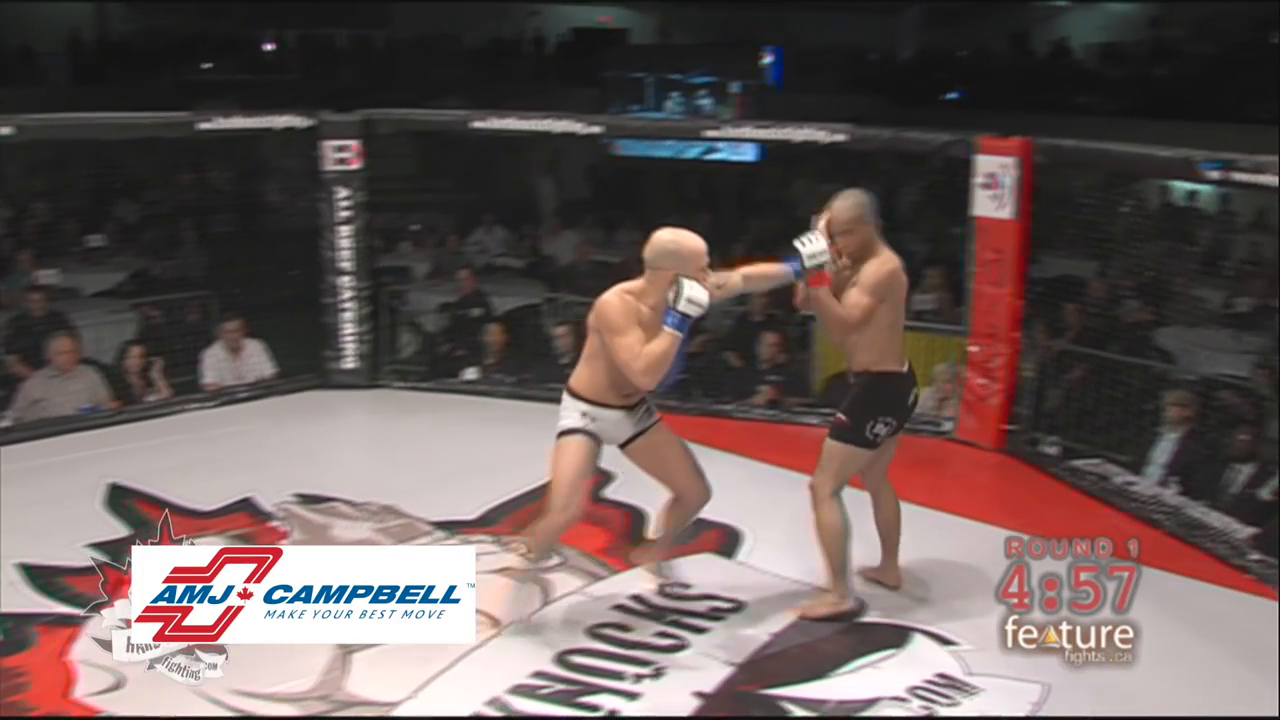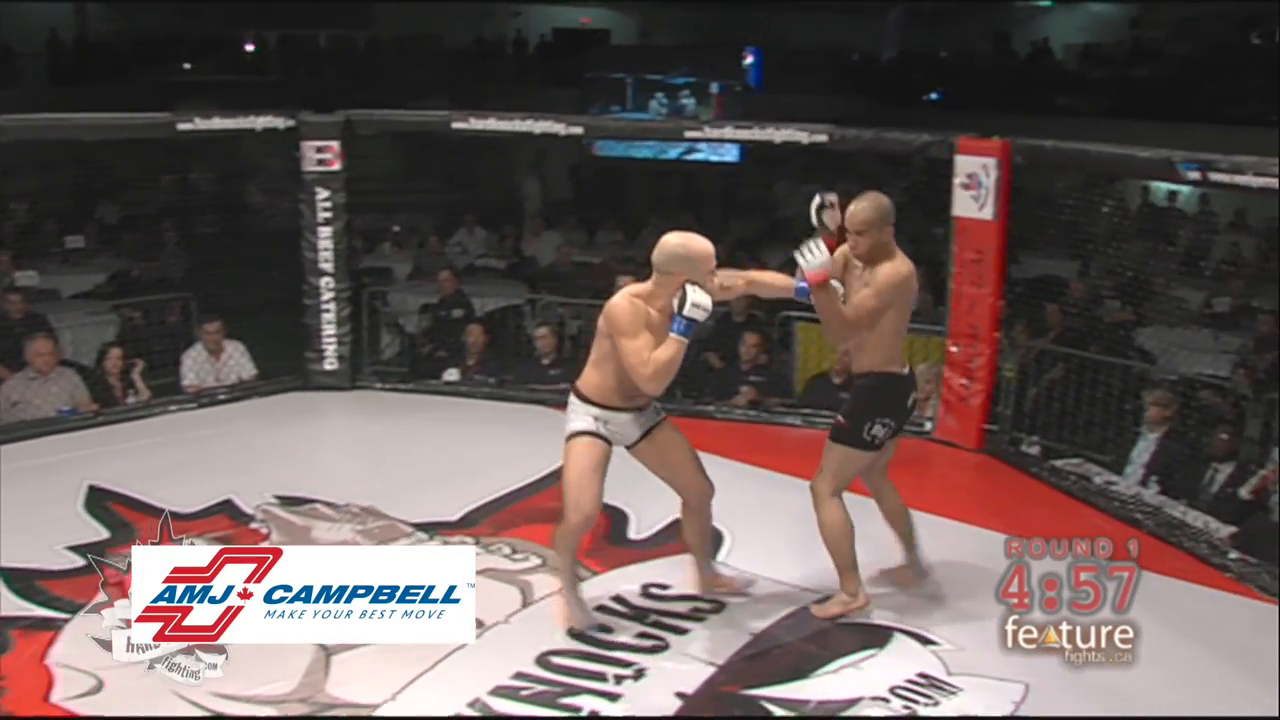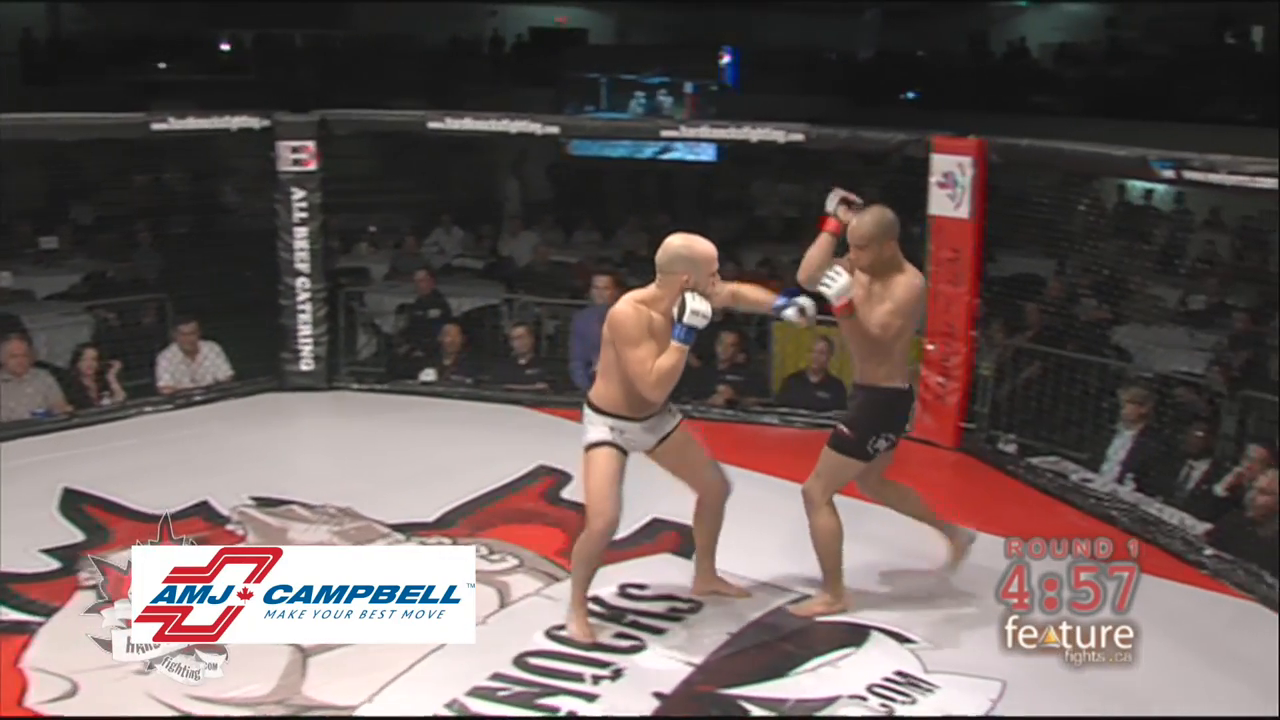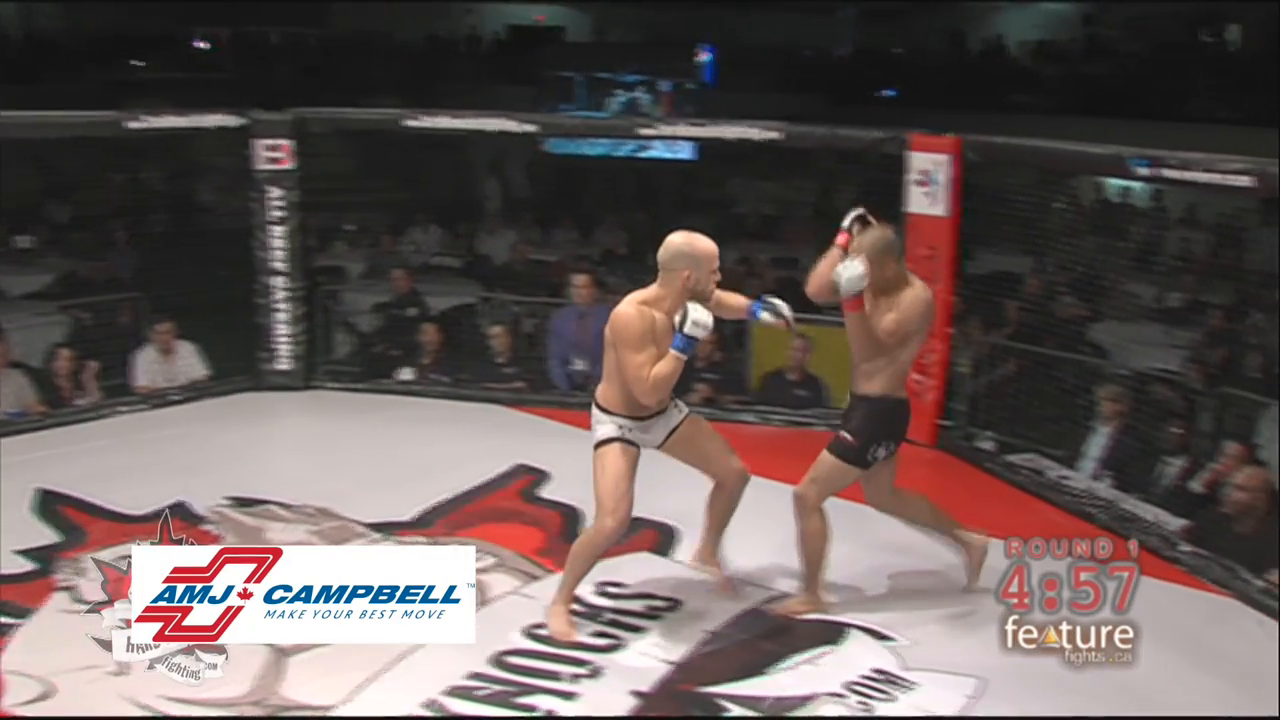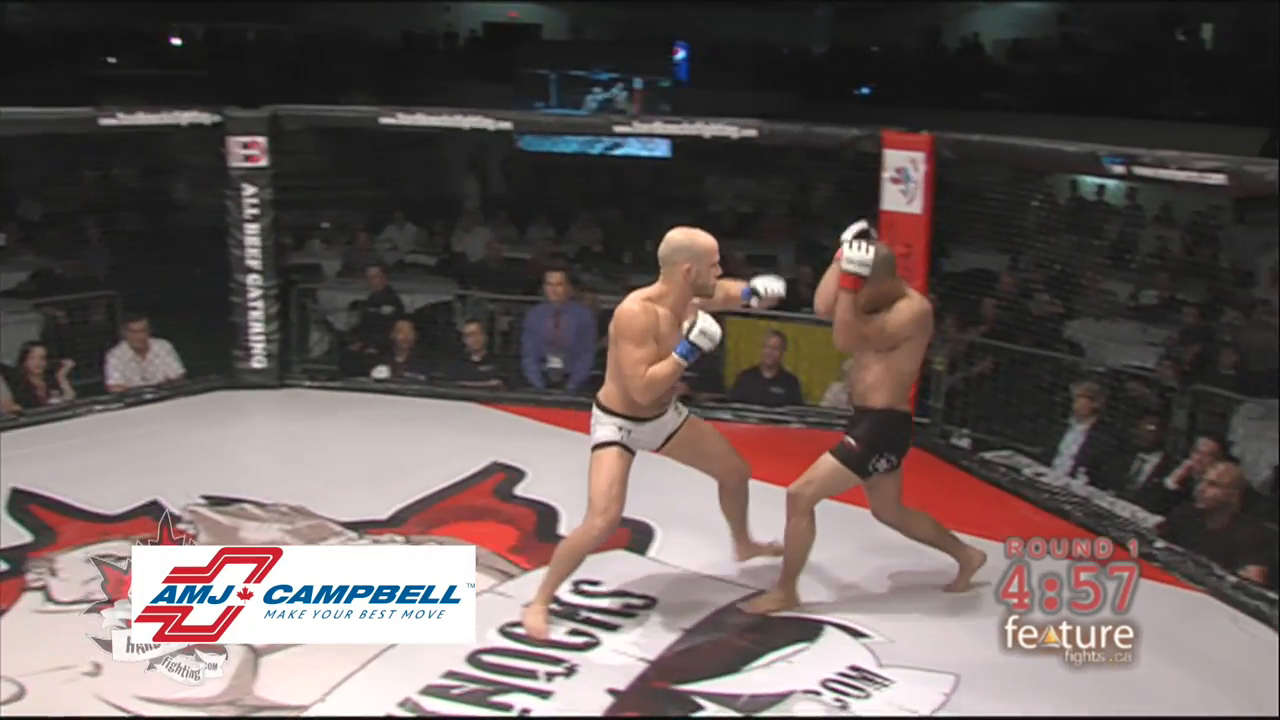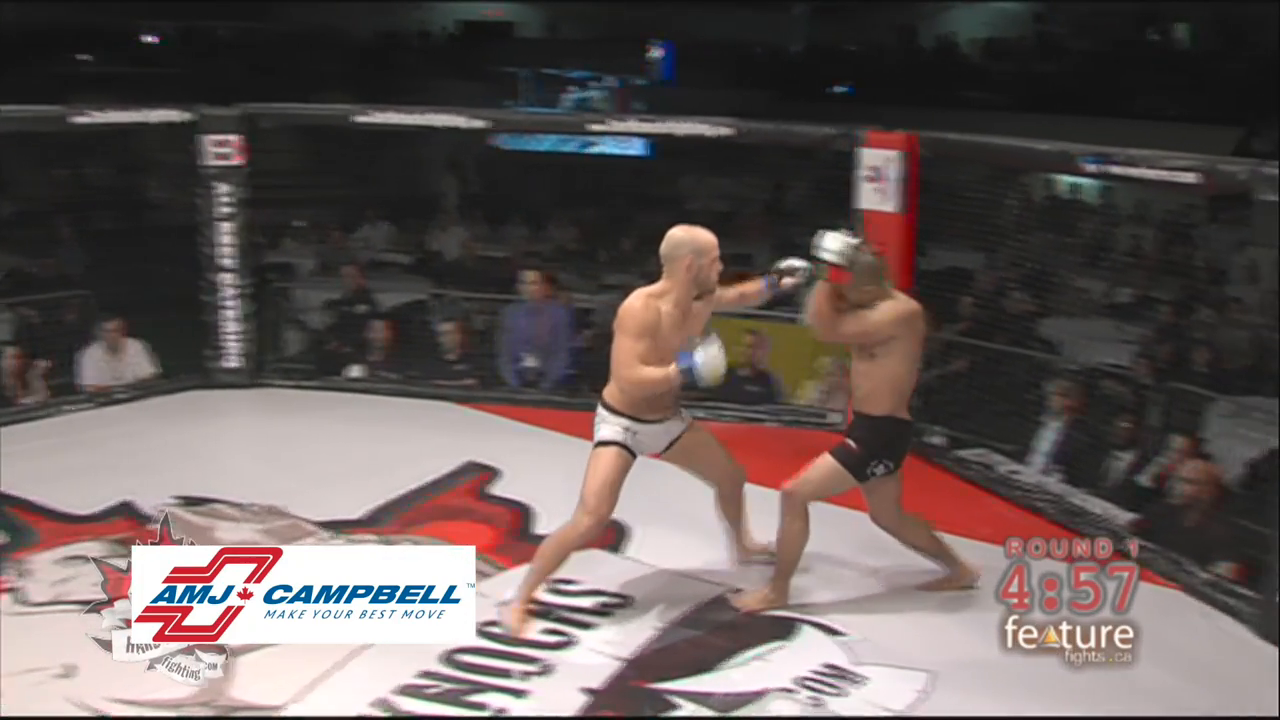
dt=0.2s
person 1, frame 1
left shoulder: (882, 269)
right shoulder: (849, 260)
left elbow: (839, 328)
right elbow: (803, 301)
left wrist: (818, 272)
left hip: (879, 389)
right hip: (890, 384)
left knee: (824, 486)
right knee: (874, 480)
left ankle: (840, 594)
right ankle: (889, 568)
person 1, frame 2
left shoulder: (896, 272)
right shoulder: (855, 254)
left elbow: (843, 327)
right elbow: (803, 278)
left wrist: (820, 283)
right wrist: (823, 228)
left hip: (879, 390)
right hip: (887, 386)
left knee: (824, 489)
right knee: (874, 479)
left ankle: (851, 593)
right ankle: (912, 561)
person 1, frame 3
left shoulder: (907, 286)
right shoulder: (861, 267)
left elbow: (869, 348)
right elbow: (806, 277)
left wrist: (842, 306)
right wrist: (833, 225)
left hip: (880, 401)
right hip: (873, 396)
left knee: (815, 493)
right knee: (872, 484)
left ankle: (832, 595)
right ankle: (954, 533)
person 1, frame 4
left shoulder: (916, 298)
right shoulder: (869, 282)
left elbow: (867, 351)
right elbow: (816, 291)
left wrist: (852, 301)
right wrist: (844, 241)
left hip: (879, 413)
right hip: (867, 406)
left knee: (807, 496)
right knee: (885, 496)
left ankle: (810, 595)
right ankle: (968, 543)
person 1, frame 5
left shoulder: (914, 310)
right shoulder: (873, 297)
left elbow: (847, 341)
right elbow: (823, 308)
left wrist: (851, 281)
right wrist: (842, 260)
left hip: (882, 426)
right hip: (869, 420)
left knee: (800, 496)
right knee: (889, 511)
left ankle: (785, 592)
right ankle: (968, 556)
person 1, frame 6
left shoulder: (902, 313)
right shoulder: (871, 305)
left elbow: (827, 331)
right elbow: (817, 320)
left wrist: (832, 271)
right wrist: (836, 269)
left hip: (881, 432)
right hip: (873, 427)
left knee: (794, 494)
right knee: (889, 515)
left ankle: (777, 589)
right ankle: (960, 571)
person 2, frame 1
left shoulder: (679, 292)
right shoulder: (615, 305)
left elbow: (743, 278)
right elbow: (645, 375)
left wrist: (798, 267)
right wrist: (679, 320)
left hip: (633, 412)
right hip: (584, 411)
left knee: (695, 492)
right knee: (563, 515)
left ankle: (653, 552)
right ankle: (522, 578)
person 2, frame 2
left shoulder: (688, 293)
right shoulder: (625, 308)
left elbow: (747, 280)
right elbow: (653, 381)
left wrist: (806, 286)
right wrist: (684, 325)
left hip: (641, 413)
right hip: (593, 414)
left knee: (699, 492)
right knee: (582, 514)
left ankle: (708, 576)
right ankle: (569, 588)
person 2, frame 3
left shoulder: (687, 299)
right shoulder: (629, 315)
left elbow: (734, 294)
right elbow: (655, 388)
left wrist: (782, 304)
right wrist: (685, 333)
left hip: (656, 418)
right hip: (609, 423)
left knee: (715, 488)
right knee: (602, 524)
left ankle: (705, 576)
right ankle: (577, 606)
person 2, frame 4
left shoulder: (692, 300)
right shoulder: (632, 317)
left elbow: (720, 301)
right elbow: (649, 391)
left wrist: (757, 309)
right wrist: (686, 342)
left hip: (665, 413)
right hip: (619, 421)
left knee: (735, 474)
right knee: (613, 521)
left ankle: (708, 553)
right ankle: (560, 603)
person 2, frame 5
left shoulder: (694, 300)
right shoulder: (636, 313)
left elbow: (725, 293)
right elbow: (642, 388)
left wrist: (753, 290)
right wrist: (689, 349)
left hip: (665, 415)
right hip: (618, 423)
left knee: (736, 472)
right knee: (601, 523)
left ankle: (743, 545)
right ankle: (539, 602)
person 2, frame 6
left shoulder: (703, 300)
right shoulder: (640, 308)
left elbow: (740, 294)
right elbow: (627, 379)
left wrist: (777, 278)
right wrist: (688, 368)
left hip: (669, 419)
right hip: (622, 422)
left knee: (731, 478)
right knee: (589, 520)
left ankle: (742, 546)
right ankle: (520, 600)
